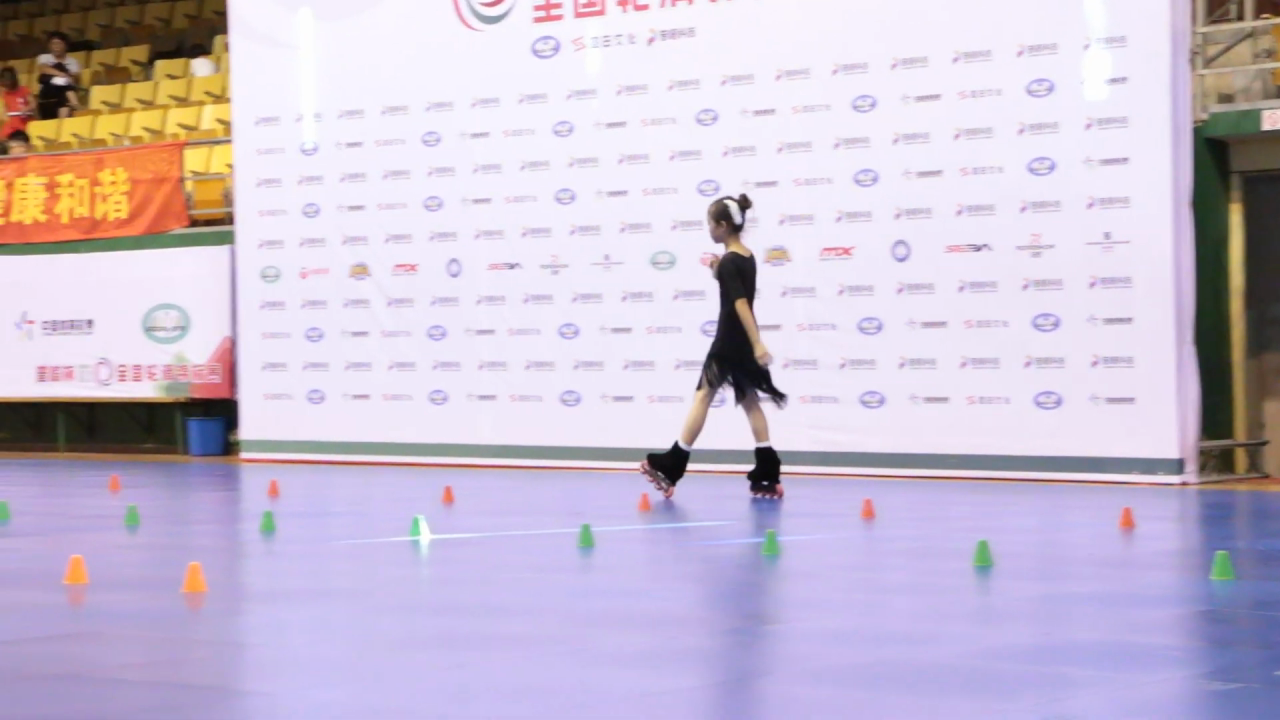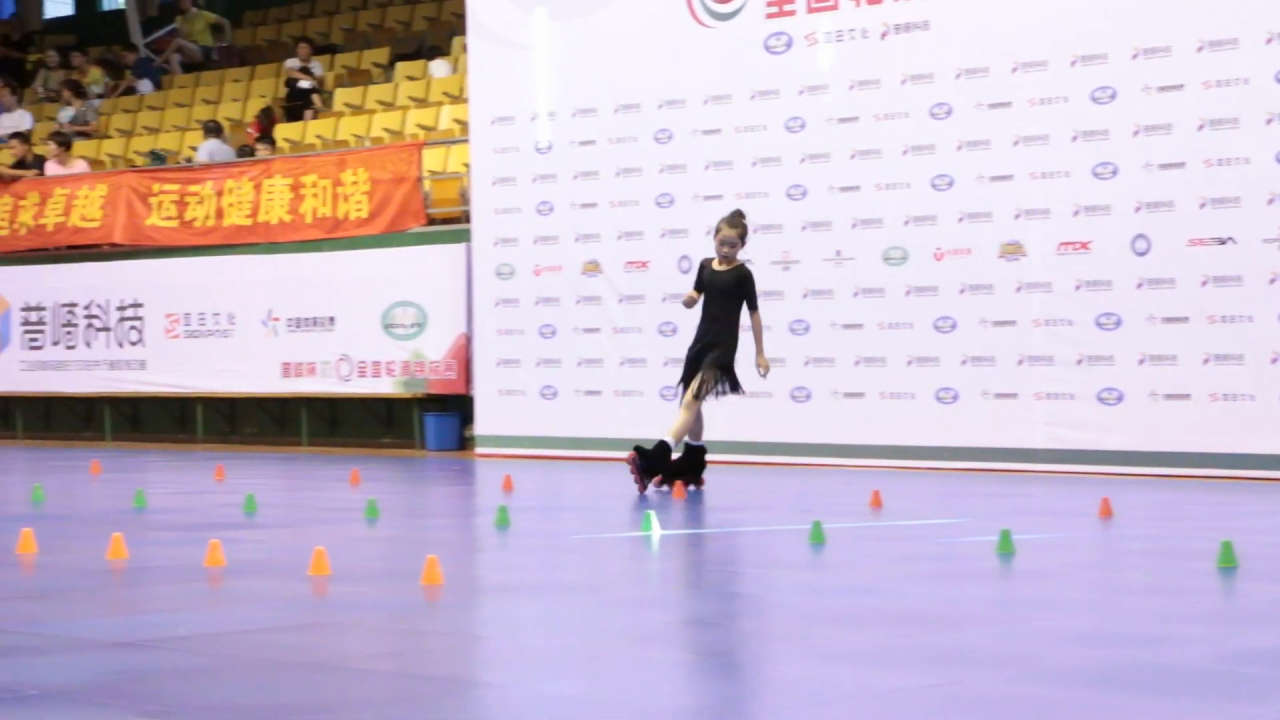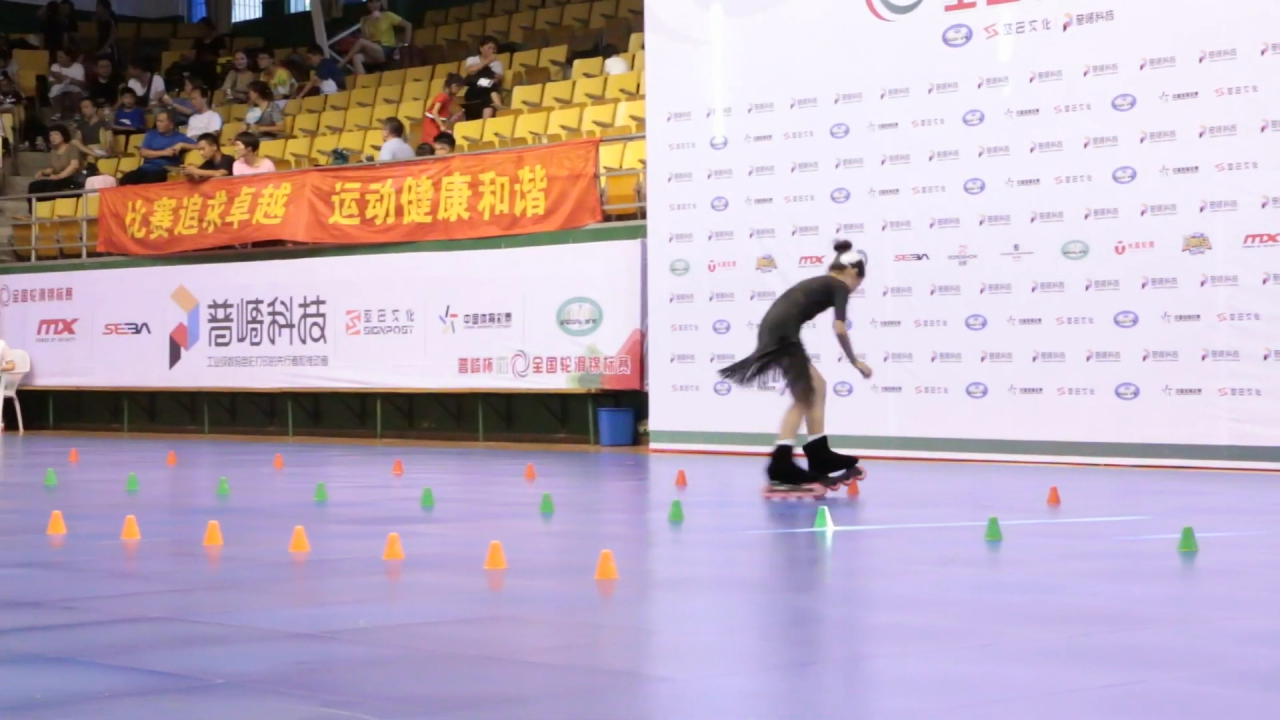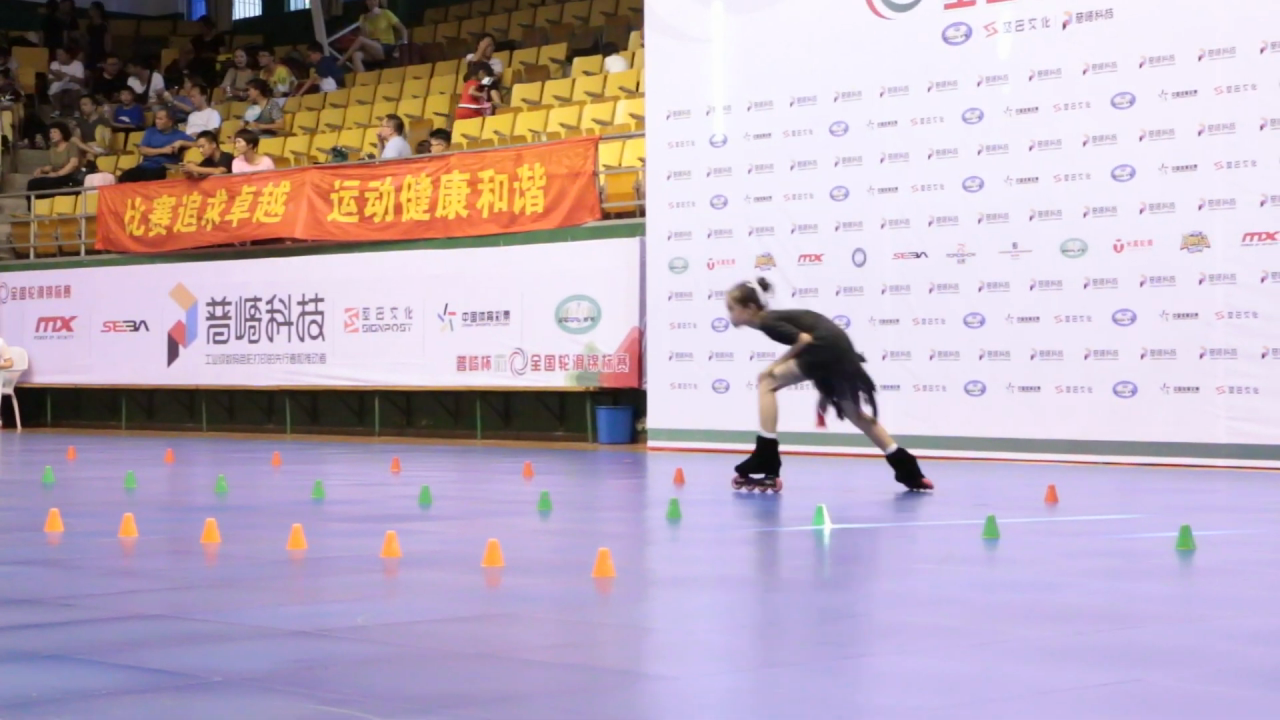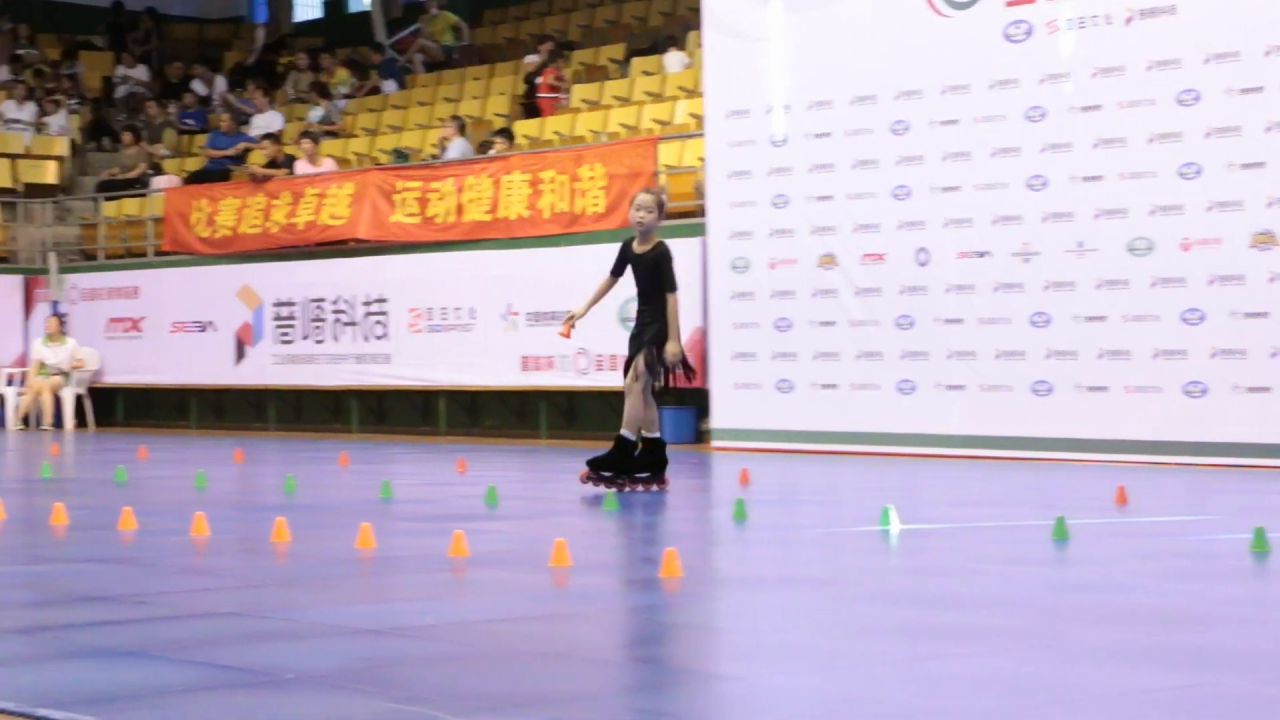
dt=0.7s
person 1, frame 1
left shoulder: (729, 261)
right shoulder: (747, 257)
left elbow: (741, 303)
left wrist: (757, 343)
left hip: (730, 340)
right hip: (744, 338)
left knee: (703, 397)
right knee: (749, 401)
left ankle: (670, 466)
right ankle: (767, 476)
person 1, frame 2
left shoulder: (742, 275)
right shoulder: (706, 266)
left elbow: (754, 314)
left wrist: (760, 354)
right wrist: (689, 298)
left hip: (722, 346)
right hip: (700, 342)
left knee: (690, 400)
right knee: (690, 402)
left ankle: (656, 457)
right ankle: (692, 464)
person 1, frame 3
left shoulder: (818, 283)
right shoulder: (839, 287)
right elbow: (840, 329)
right wrist: (855, 362)
left hip: (772, 330)
right hip: (783, 332)
left knee: (816, 387)
right knee: (806, 395)
left ankle: (821, 462)
right ankle: (782, 470)
person 1, frame 4
left shoulder: (769, 323)
right shoulder: (781, 318)
left elbow: (805, 339)
left wrist: (779, 363)
right wrist: (824, 396)
left hip: (827, 348)
right hip: (840, 347)
left knee: (767, 382)
right knee: (854, 413)
left ankle: (765, 466)
right ankle: (908, 470)
person 1, frame 5
left shoulder: (661, 252)
right shoulder: (628, 247)
left elbow: (673, 296)
right elbow: (611, 279)
left wrist: (674, 339)
right wrist: (583, 309)
left hip: (660, 325)
right hip: (642, 323)
left knee: (634, 383)
right knee: (640, 389)
left ankle: (620, 458)
right ankle: (654, 462)
